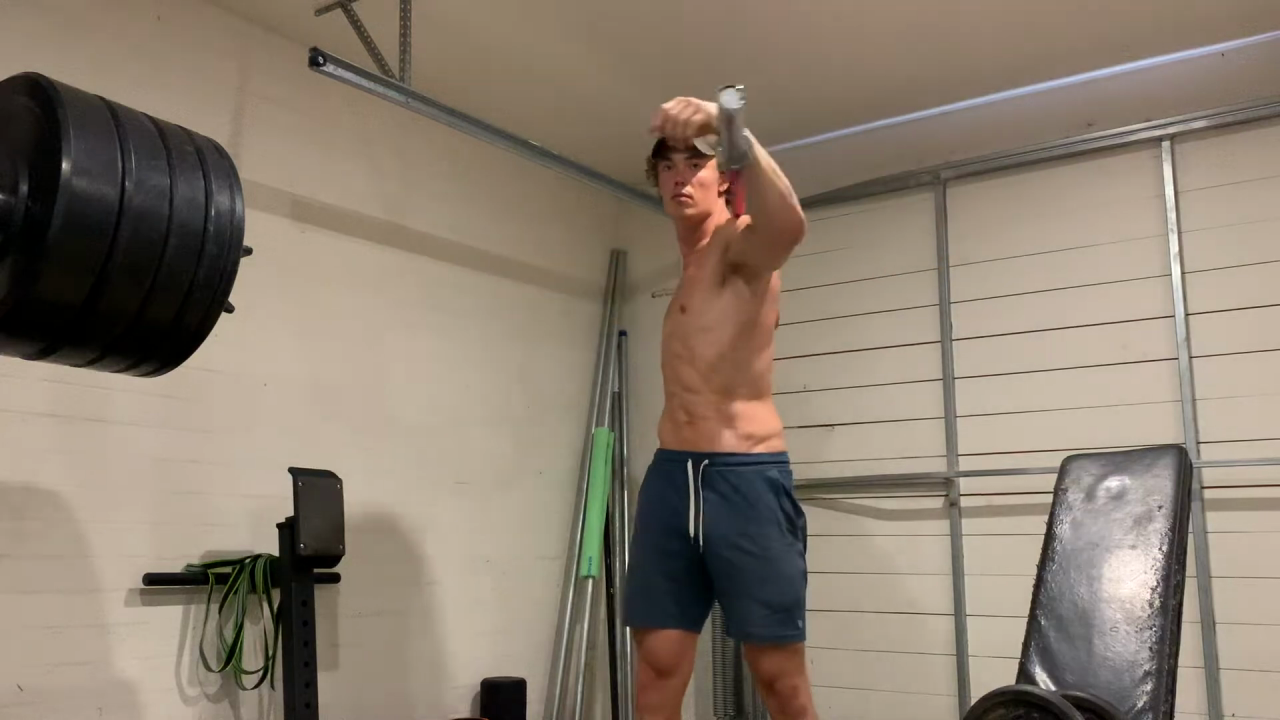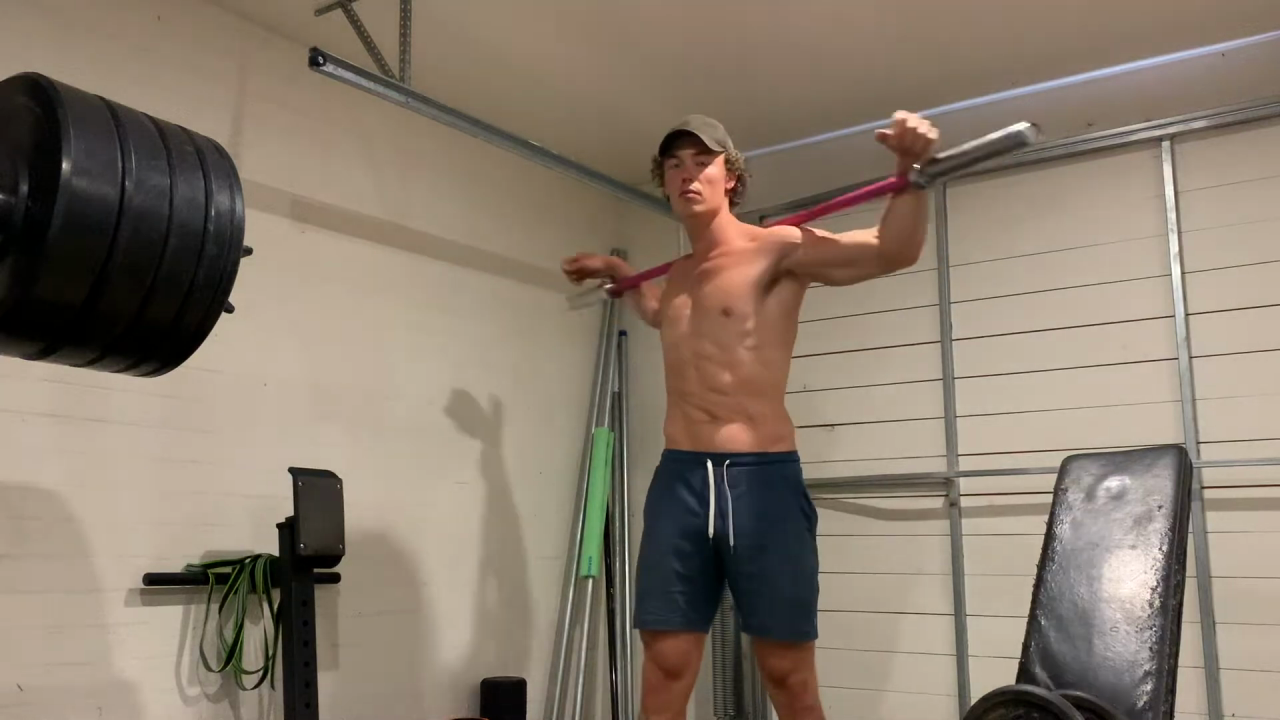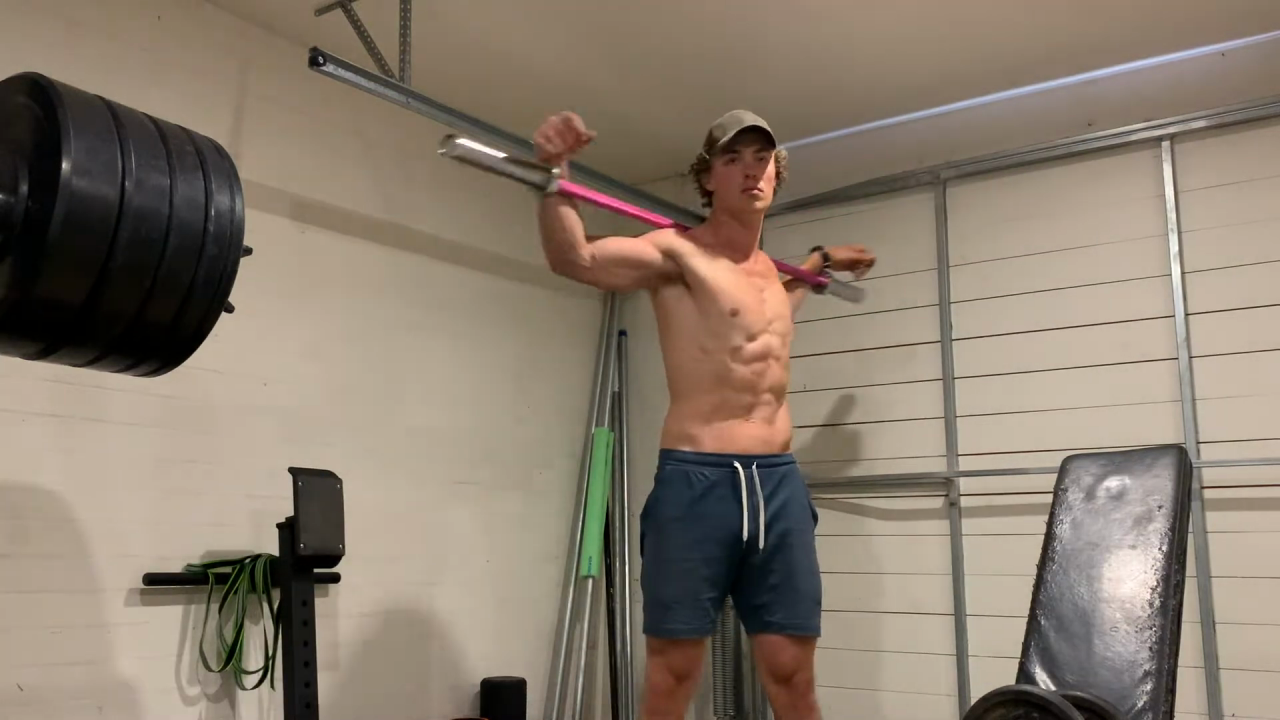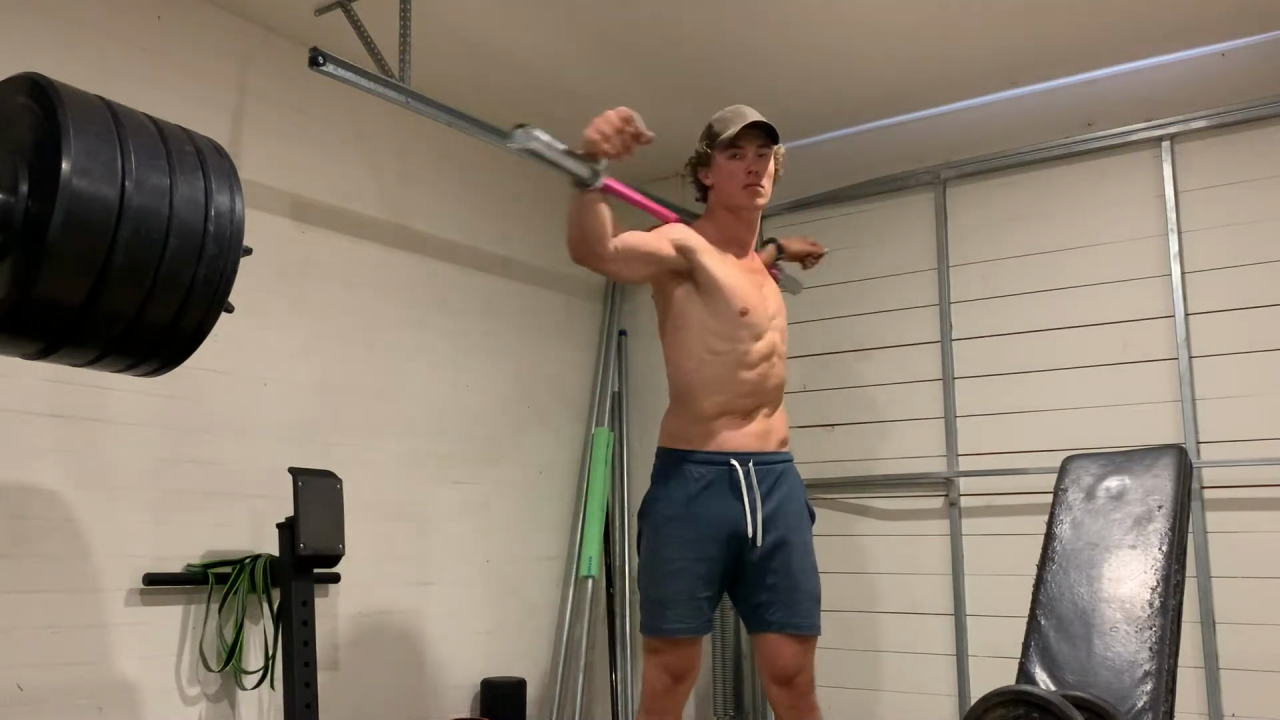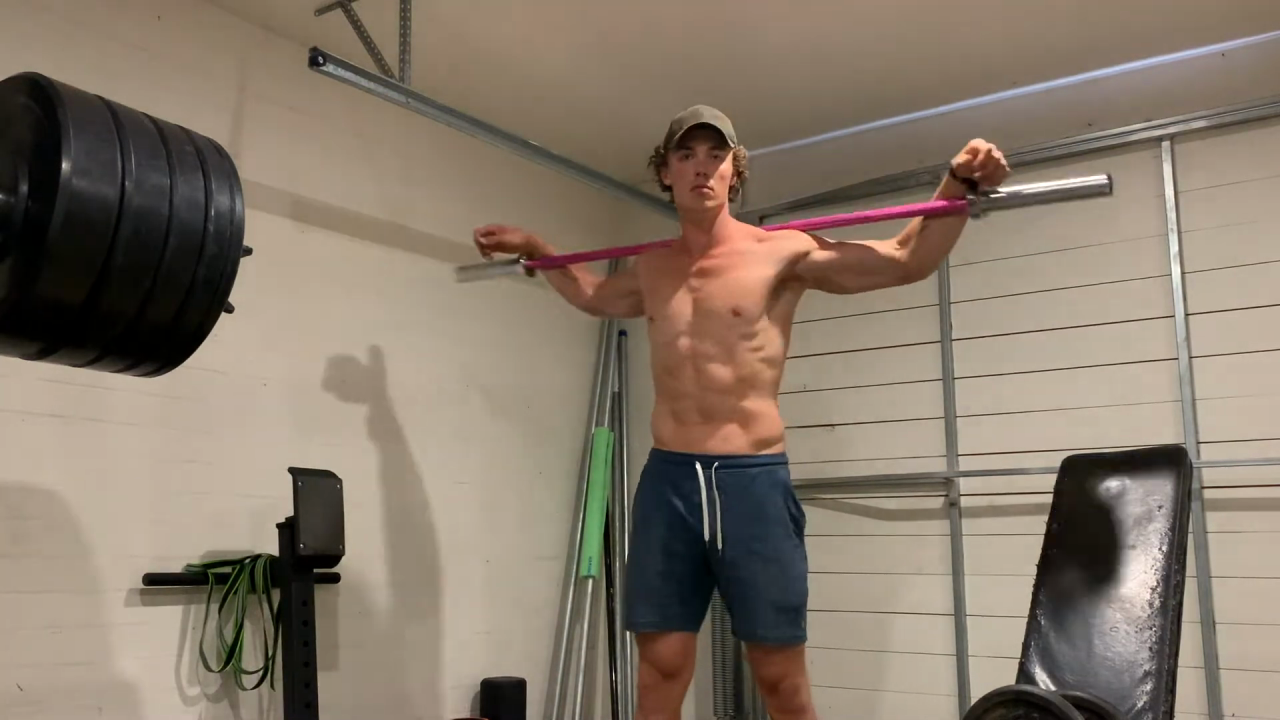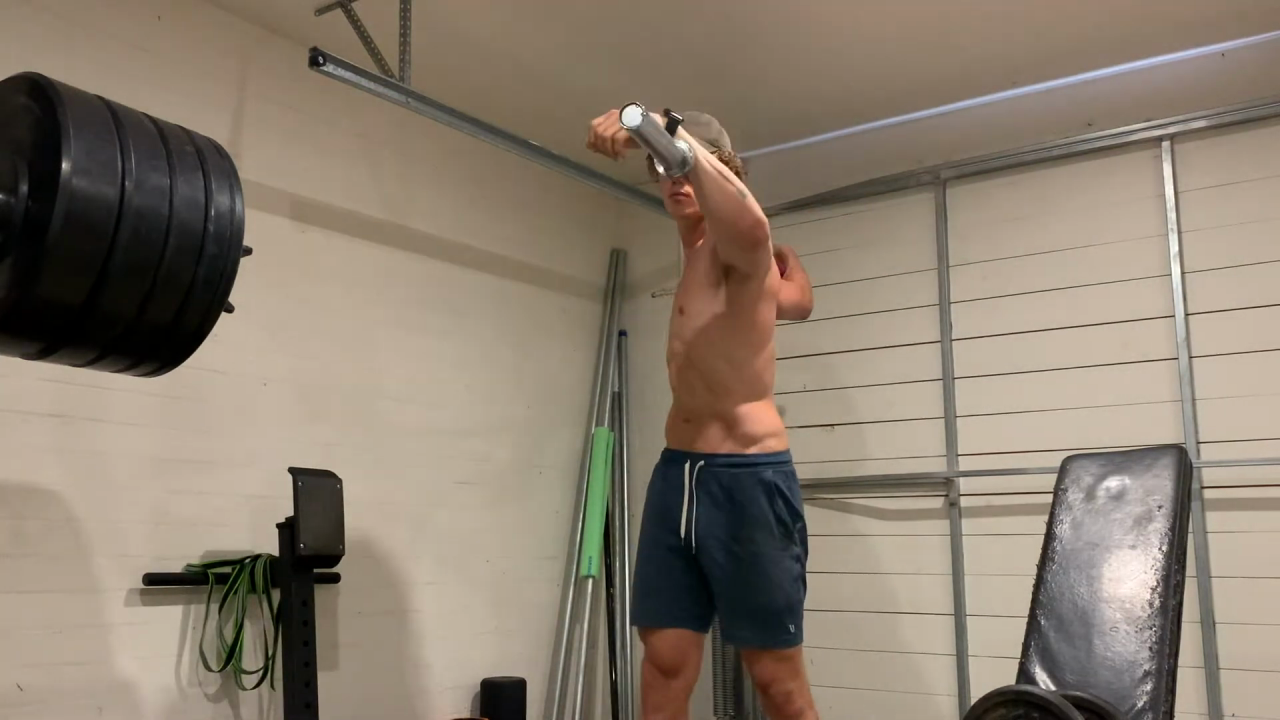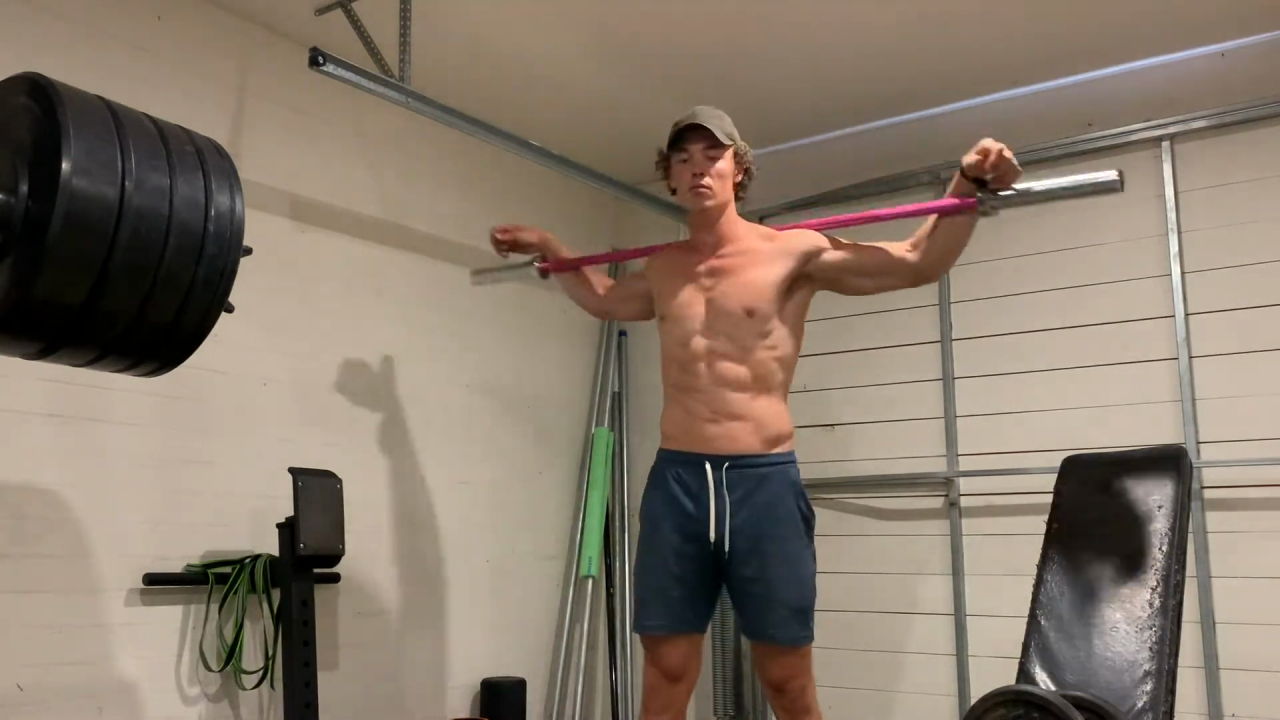
dt=0.7s
person 1, frame 1
left shoulder: (739, 243)
right shoulder: (698, 267)
left elbow: (787, 225)
left wrist: (729, 131)
left hip: (748, 478)
right hip: (671, 478)
right knee: (658, 666)
person 1, frame 2
left shoulder: (777, 249)
right shoulder: (676, 277)
left elbow: (895, 249)
left wrist: (909, 167)
right wrist: (617, 274)
left hip: (765, 481)
right hip: (679, 481)
right knee: (666, 667)
person 1, frame 3
left shoulder: (771, 271)
right shoulder: (675, 250)
right elbow: (570, 257)
left wrist: (821, 265)
right wrist: (553, 169)
left hip: (779, 484)
right hip: (694, 482)
person 1, frame 4
left shoulder: (757, 267)
right shoulder: (683, 246)
right elbow: (594, 249)
left wrist: (778, 252)
right wrist: (594, 162)
left hip: (776, 482)
right hip: (691, 482)
person 1, frame 5
left shoulder: (782, 252)
right shoulder: (651, 267)
left elbow: (911, 261)
right elbow: (596, 297)
left wrist: (958, 188)
right wrist: (540, 252)
left hip: (754, 483)
right hip: (667, 482)
right knee: (662, 669)
person 1, frame 6
left shoulder: (733, 246)
right shoulder: (708, 262)
left elbow: (748, 223)
right elbow: (797, 298)
left wrist: (668, 135)
left hip: (747, 478)
right hip: (678, 474)
right knee: (664, 666)
person 1, frame 7
left shoulder: (791, 251)
right shoulder: (664, 269)
left elbow: (920, 263)
right elbow: (604, 299)
left wrist: (970, 185)
right wrist: (550, 252)
left hip: (765, 483)
right hip: (677, 481)
right knee: (666, 671)
